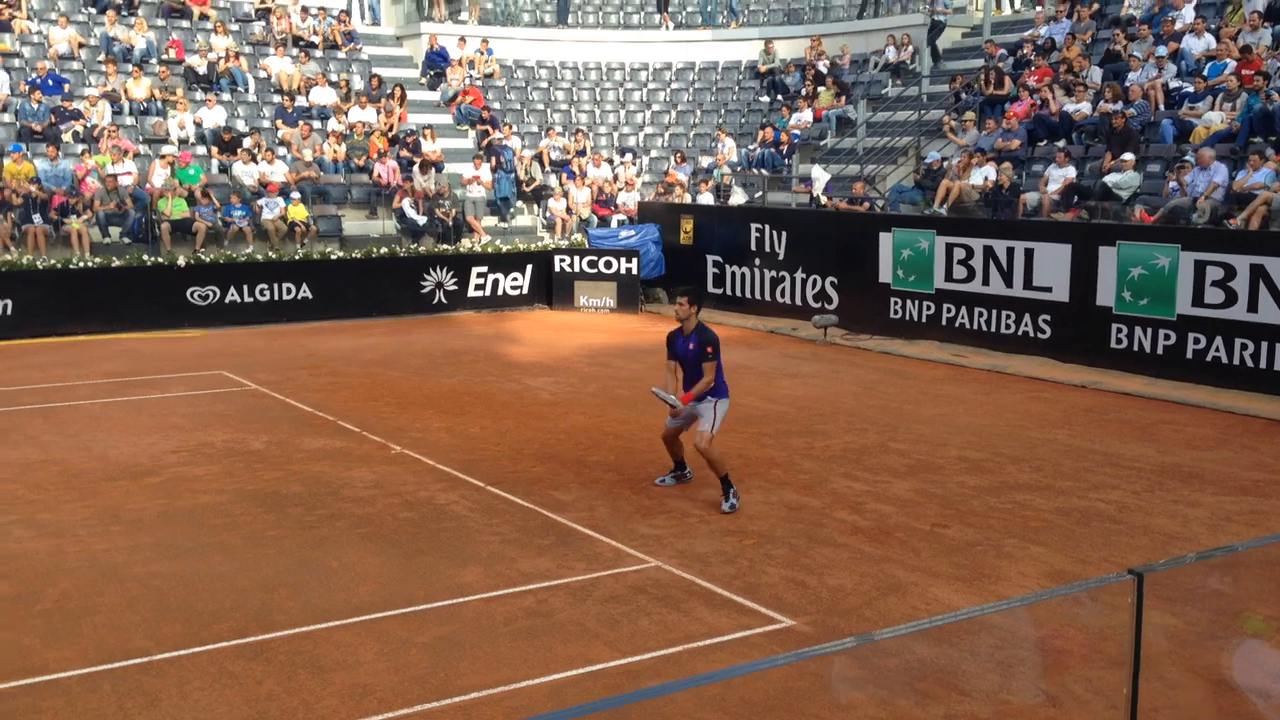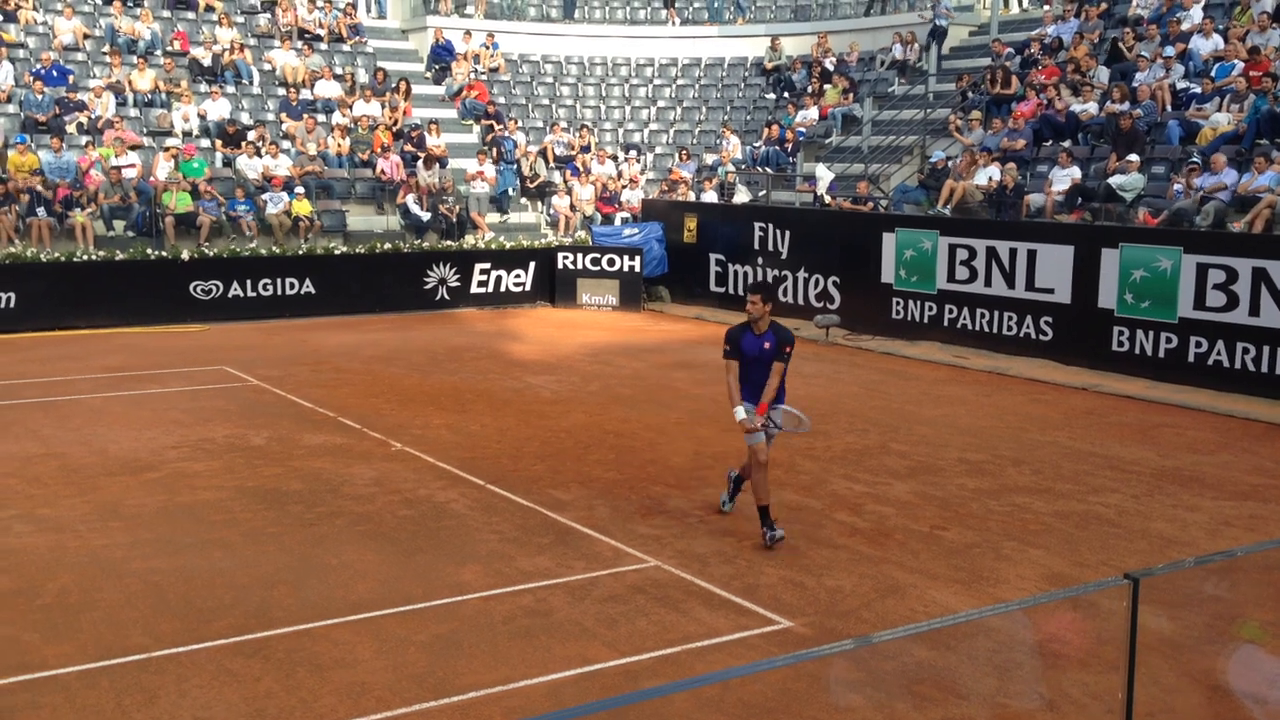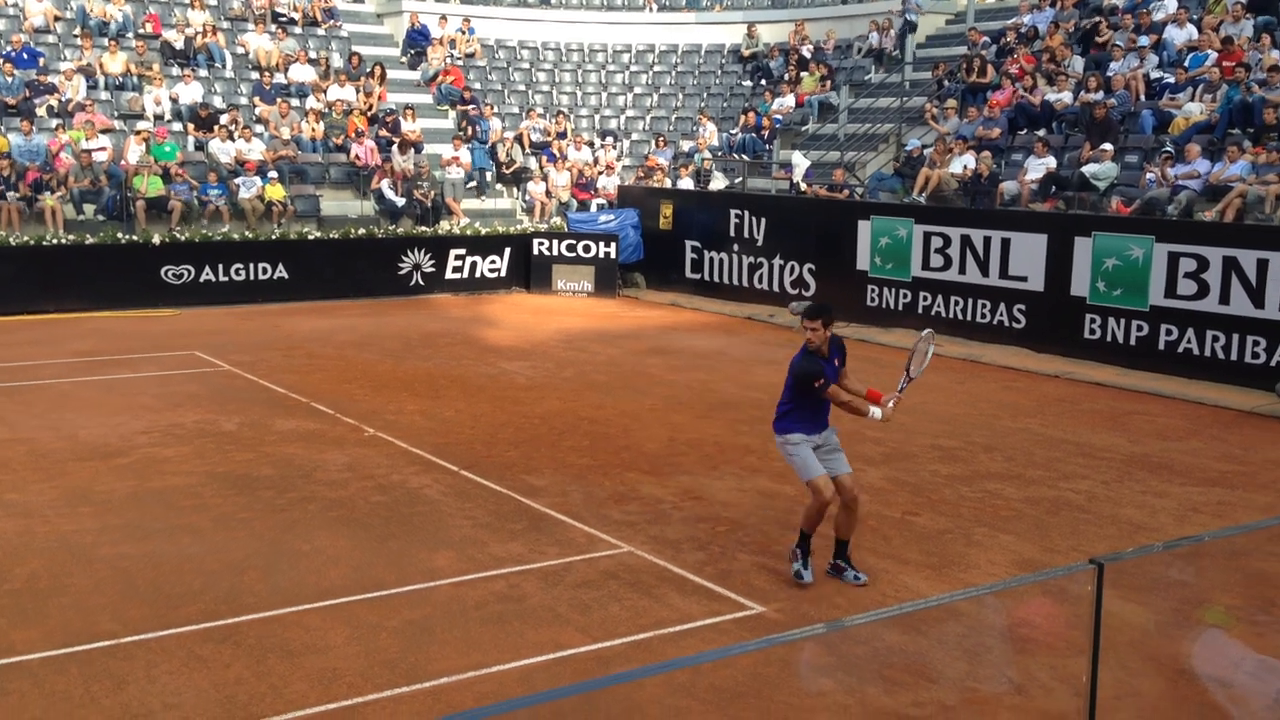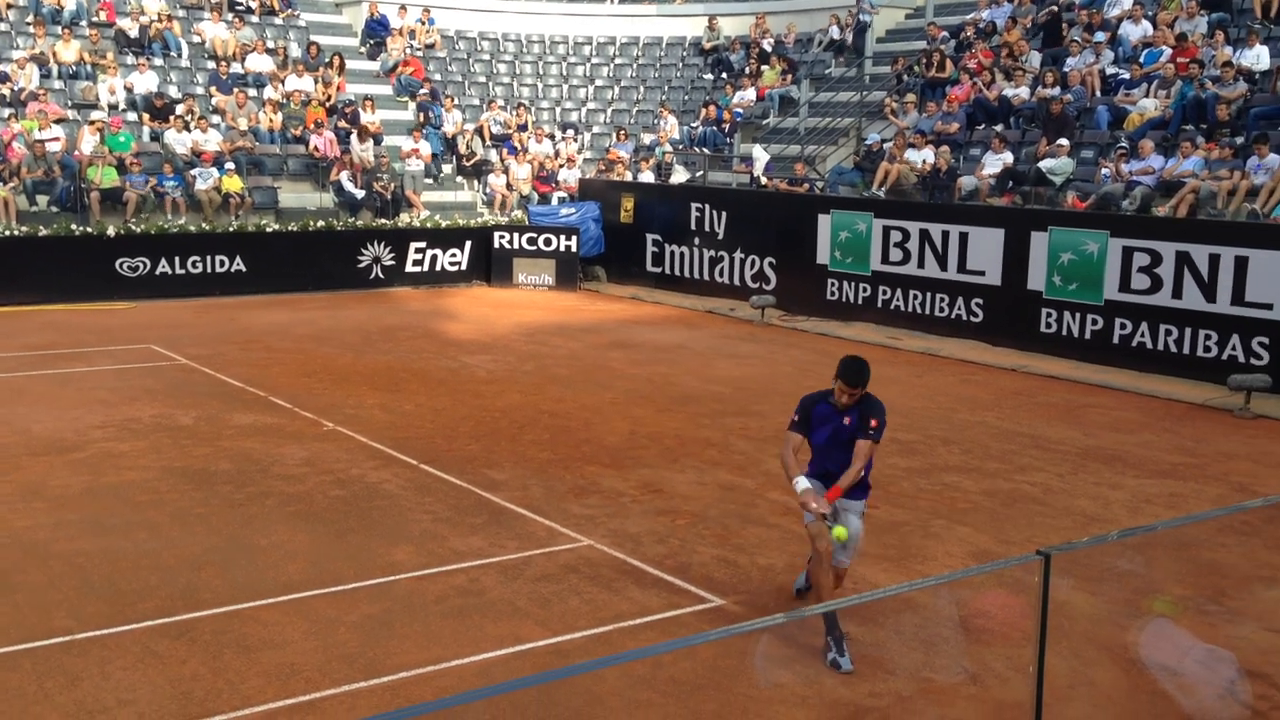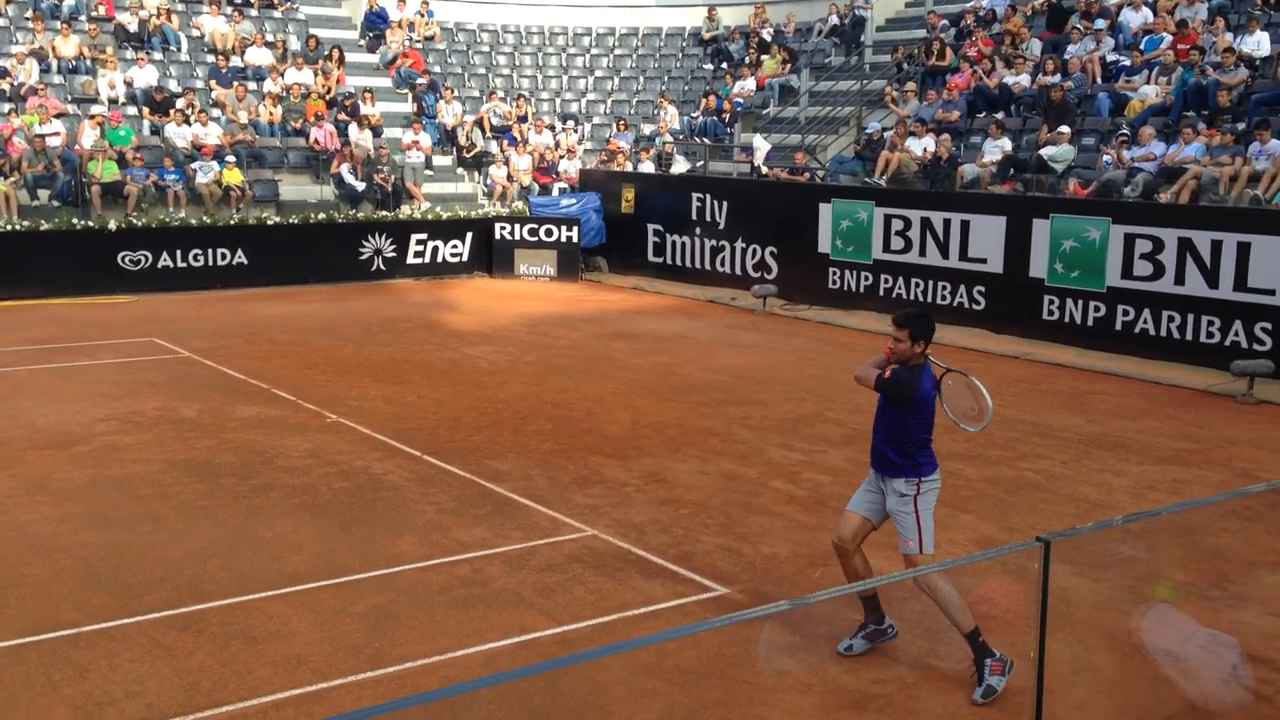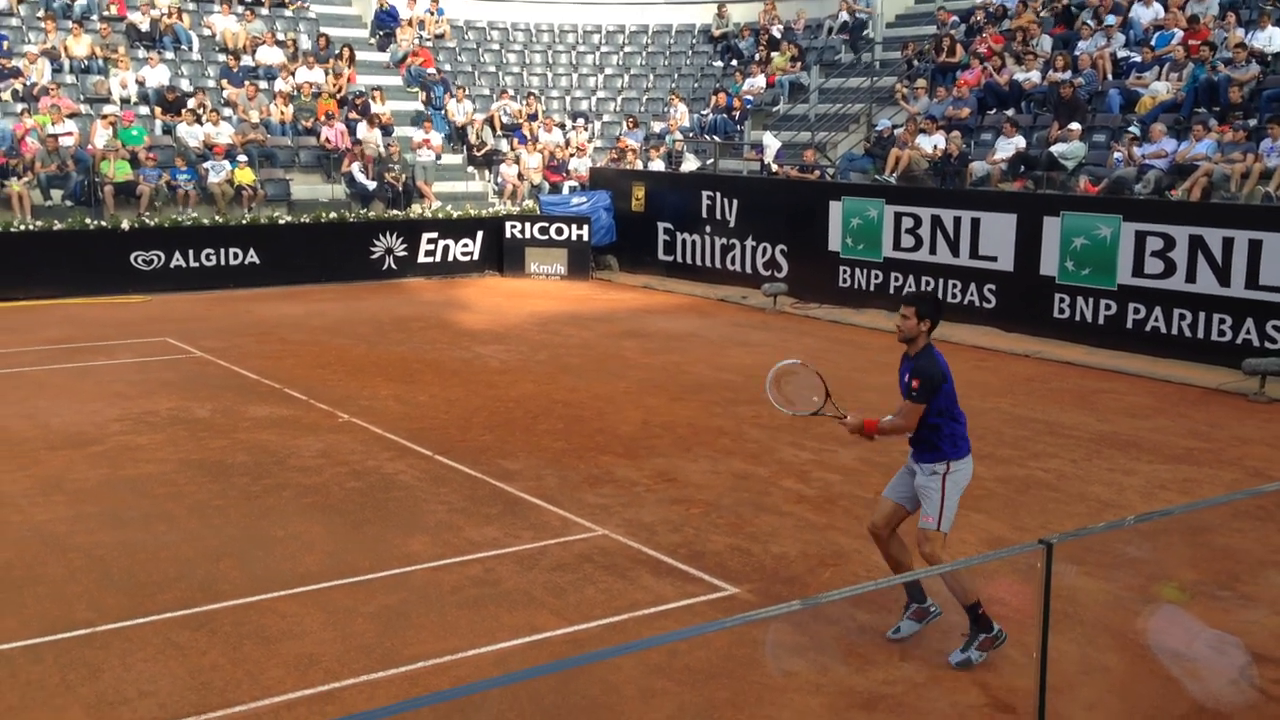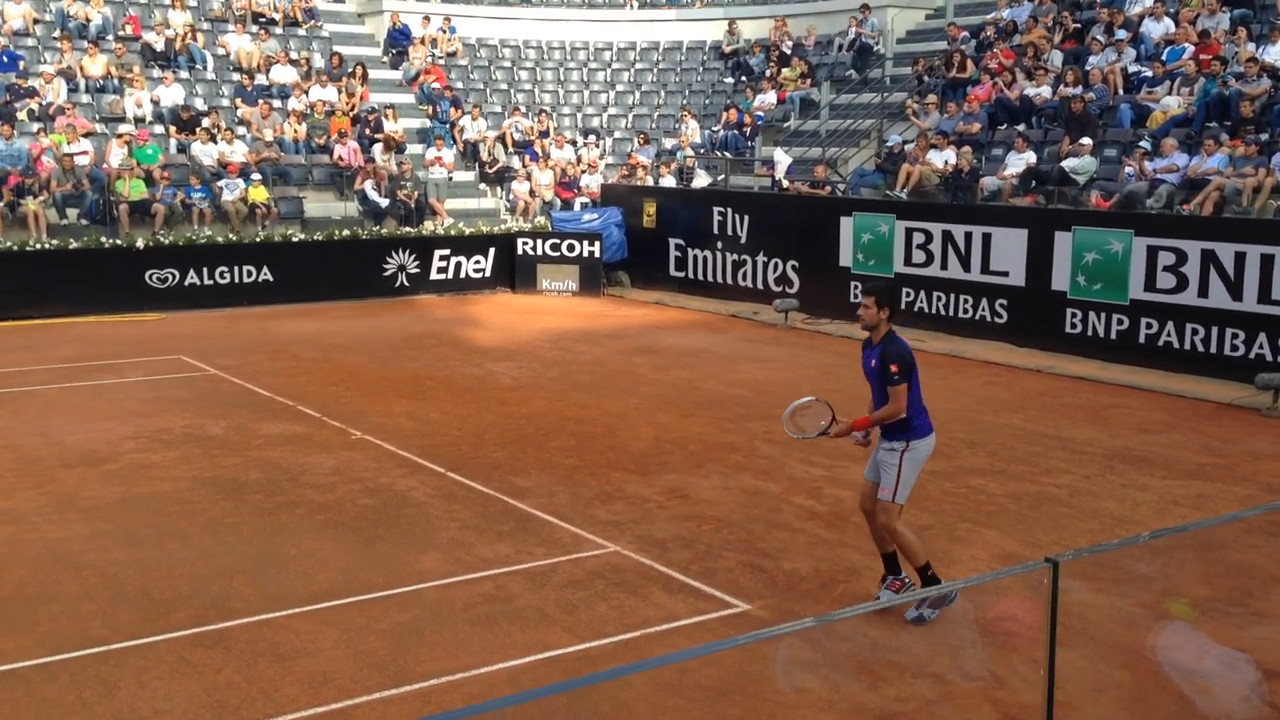
dt=0.4s
person 1, frame 1
left shoulder: (707, 337)
right shoulder: (673, 337)
left elbow: (709, 378)
right elbow: (672, 373)
left wrist: (684, 400)
left hip: (713, 398)
right hip: (689, 398)
left knee: (702, 444)
right knee: (668, 435)
left ankle: (729, 489)
right ankle: (681, 471)
person 1, frame 2
left shoulder: (784, 337)
right shoulder: (734, 334)
left elbow: (774, 380)
right elbow: (732, 377)
left wrist: (761, 412)
right wrist: (740, 413)
left hip: (771, 407)
right hip: (746, 404)
left knee: (758, 462)
right knee: (760, 459)
left ankle: (736, 479)
right ankle: (767, 525)
person 1, frame 3
left shoulder: (837, 345)
right shoulder: (805, 366)
left elbow: (844, 380)
right elbow: (843, 401)
left wrist: (878, 397)
right wrist: (876, 414)
left hip: (822, 432)
right hip: (793, 435)
left knee: (850, 496)
right knee: (825, 494)
left ankle: (840, 561)
right ankle: (802, 549)
person 1, frame 4
left shoulder: (874, 410)
right shoulder: (812, 404)
left elbow: (858, 464)
right elbow: (788, 451)
left wrist: (832, 495)
right wrist: (803, 487)
left hip: (849, 496)
right hip: (814, 487)
left knee: (836, 577)
right knee: (822, 544)
left ankle: (815, 571)
right ankle: (833, 635)
person 1, frame 5
left shoulder: (909, 384)
right shoulder: (914, 369)
left elbow: (862, 374)
left wrist: (889, 354)
right wrist: (895, 351)
left hip: (913, 484)
right hip: (883, 476)
left knee: (923, 573)
right knee: (843, 541)
left ankle: (989, 658)
right ankle: (876, 622)
person 1, frame 6
left shoulder: (926, 367)
right shoulder: (911, 359)
left elbow: (906, 426)
left wrist: (865, 425)
right wrist: (873, 427)
left hip: (946, 465)
right hip: (921, 460)
left knee: (931, 551)
right knee: (879, 527)
left ankle: (984, 629)
right ankle: (920, 604)
person 1, frame 7
left shoulder: (895, 352)
right shoulder: (869, 346)
left elbow: (898, 409)
left wrist: (855, 426)
right wrist: (866, 426)
left hip: (910, 442)
right hip: (891, 440)
left knee: (890, 519)
right knee: (868, 506)
left ankle: (935, 588)
right ankle: (895, 576)
